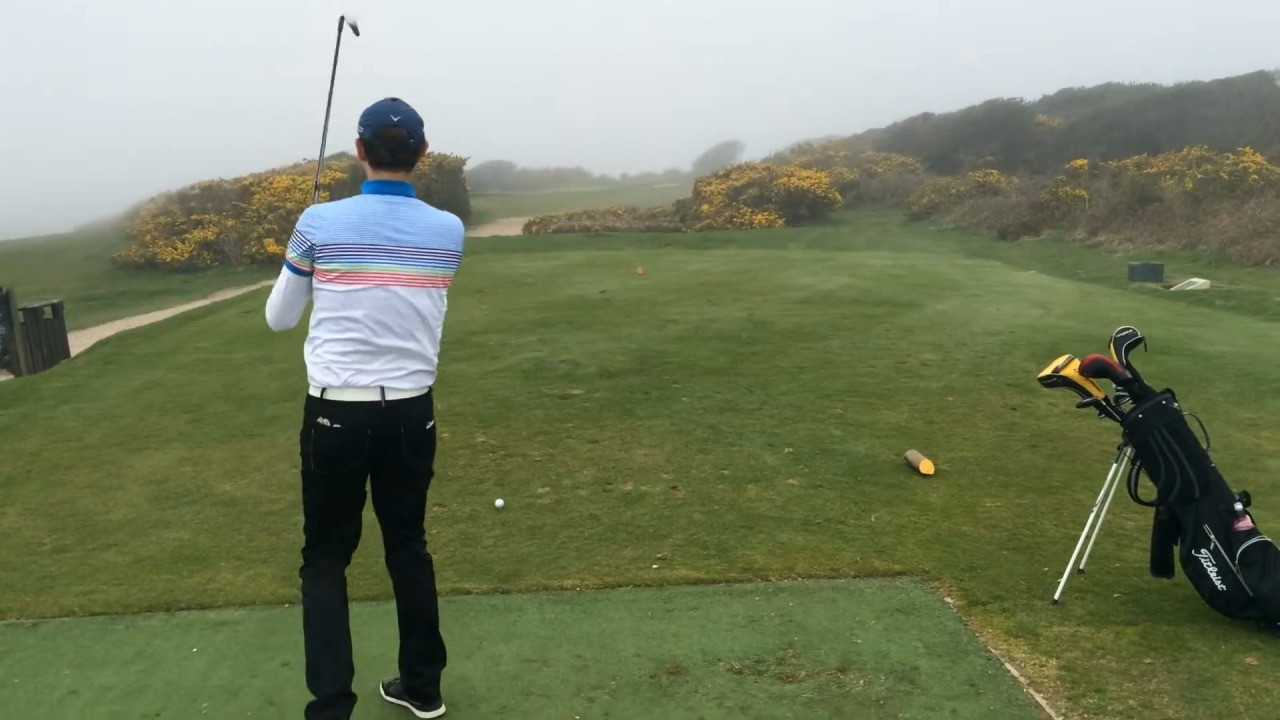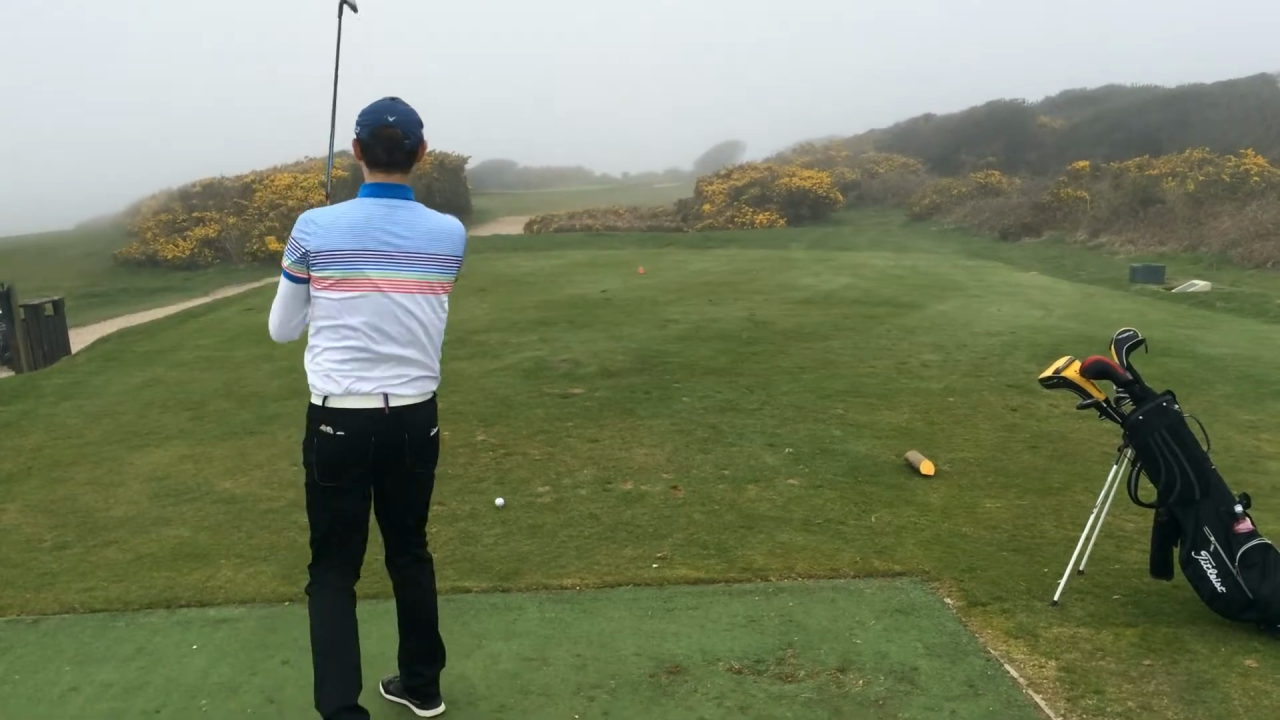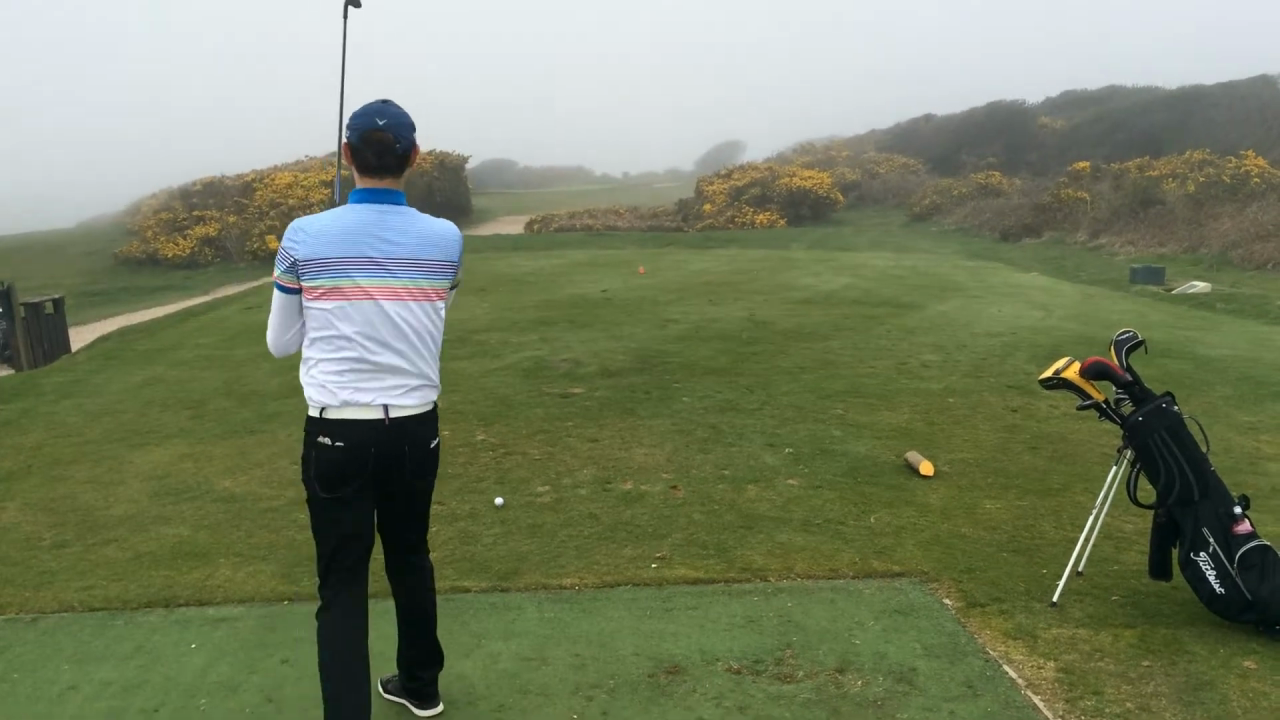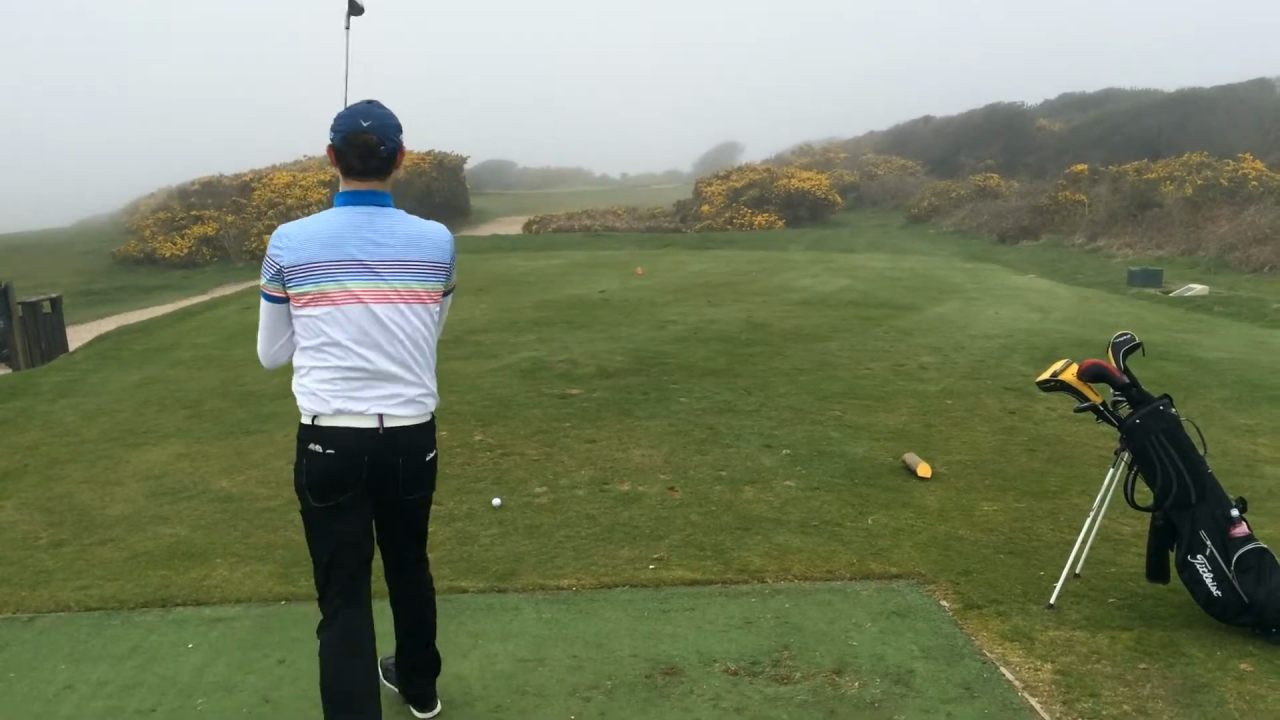
dt=0.1s
person 1, frame 1
left shoulder: (317, 223)
right shoulder: (449, 231)
left elbow: (279, 317)
left hip: (335, 414)
right hip: (410, 415)
left knee: (326, 560)
right knee: (408, 549)
person 1, frame 2
left shoulder: (314, 228)
right shoulder: (451, 233)
left elbow: (282, 330)
left hip: (338, 423)
right hip: (413, 421)
left knee: (333, 573)
right knee: (409, 553)
person 1, frame 3
left shoulder: (303, 237)
right shoulder: (446, 239)
left elbow: (281, 343)
left hip: (336, 436)
right hip: (414, 431)
left knee: (342, 591)
right knee: (409, 560)
person 1, frame 4
left shoulder: (289, 243)
right shoulder: (437, 241)
left elbow: (272, 354)
left hip: (330, 446)
right hip: (411, 440)
left knee: (344, 604)
right knee: (409, 566)
